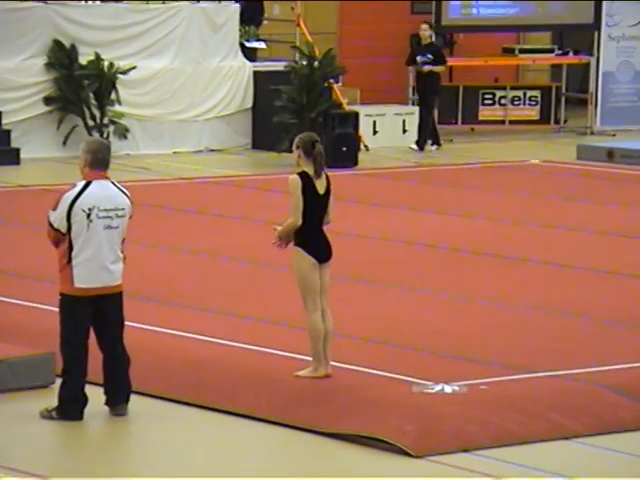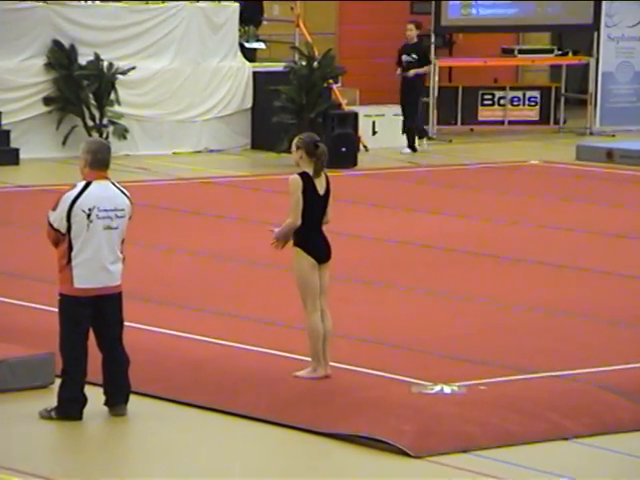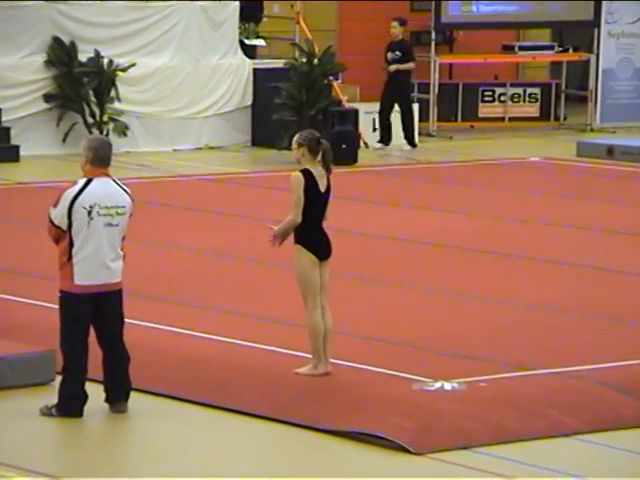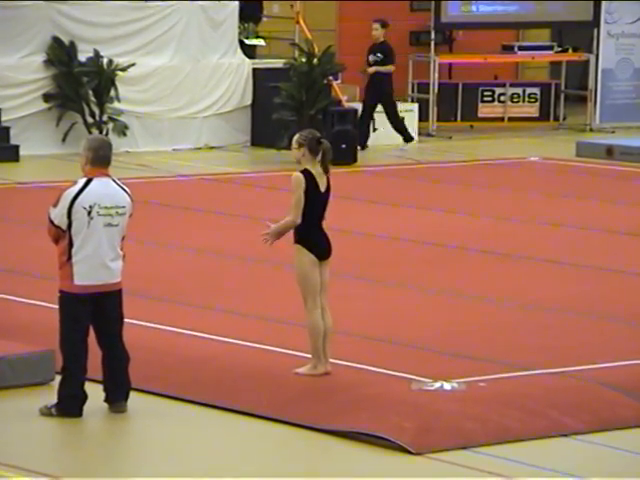
dt=0.2s
person 1, frame 1
left shoulder: (73, 197)
right shoulder: (123, 197)
left elbow: (54, 235)
left hip: (77, 284)
right hip: (111, 283)
left knee: (74, 348)
right knee: (113, 344)
left ankle: (70, 406)
right ankle: (119, 400)
person 1, frame 2
left shoulder: (73, 197)
right shoulder: (123, 197)
left elbow: (53, 236)
left hip: (77, 285)
right hip: (111, 284)
left knee: (74, 348)
right knee: (112, 344)
left ankle: (69, 407)
right ankle: (118, 400)
person 1, frame 3
left shoulder: (74, 194)
right shoulder: (124, 195)
left elbow: (54, 233)
left hip: (77, 282)
right hip: (111, 281)
left knee: (74, 345)
right knee: (113, 341)
left ankle: (70, 404)
right ankle: (118, 397)
person 1, frame 4
left shoulder: (74, 194)
right shoulder: (124, 195)
left elbow: (54, 233)
left hip: (77, 282)
right hip: (111, 281)
left knee: (74, 345)
right knee: (112, 341)
left ankle: (69, 404)
right ankle: (118, 397)
person 2, frame 1
left shoulder: (296, 180)
right shoulder: (325, 178)
left elbow: (296, 221)
right elbow: (327, 218)
left wrist: (283, 233)
left hip: (306, 248)
right hip: (323, 245)
left knee: (312, 309)
right knee: (323, 307)
left ankle: (317, 365)
right ankle: (325, 363)
person 2, frame 2
left shoulder: (297, 180)
right shoulder: (324, 178)
left elbow: (295, 220)
right elbow: (325, 218)
left wrist: (281, 234)
left hip: (306, 248)
right hip: (323, 245)
left knee: (311, 309)
right knee: (322, 307)
left ankle: (316, 366)
right ankle: (324, 363)
person 2, frame 3
left shoulder: (299, 177)
right shoulder: (324, 176)
left elbow: (296, 218)
left wrist: (279, 231)
right wrist: (288, 231)
left hip: (307, 245)
right hip: (323, 242)
left knee: (312, 306)
right knee: (322, 304)
left ankle: (317, 363)
right ankle: (324, 360)
person 2, frame 4
left shoulder: (300, 178)
right shoulder: (324, 176)
left elbow: (296, 218)
left wrist: (277, 230)
right wrist: (283, 229)
left hip: (306, 245)
right hip: (323, 242)
left knee: (312, 307)
right knee: (322, 305)
left ankle: (317, 362)
right ankle: (324, 360)
person 3, frame 1
left shoulder: (436, 48)
right shoulder: (416, 49)
left elbow: (442, 68)
right elbow: (411, 66)
left wrist: (430, 68)
right wrist: (413, 70)
left hip: (432, 85)
right hip: (420, 85)
left knee: (426, 113)
right knee: (426, 113)
left ankle: (420, 143)
right ankle: (436, 141)
person 3, frame 2
left shoulder: (421, 48)
right shoulder: (403, 48)
left elbow: (427, 68)
left wrist: (415, 71)
right wrist: (399, 71)
left hip: (417, 85)
right hip: (405, 84)
left knee: (412, 114)
right knee: (407, 113)
left ankle: (411, 145)
right ankle: (422, 133)
person 3, frame 3
left shoulder: (405, 45)
right shoulder: (390, 45)
left elbow: (412, 65)
left wrist: (397, 66)
right wrist: (386, 68)
left hip: (403, 83)
right hip: (391, 81)
left knee: (406, 112)
right knee: (384, 111)
left ankle: (411, 142)
right ankle: (384, 140)
person 3, frame 4
left shoulder: (387, 47)
right shoulder: (372, 48)
left elbow: (391, 68)
left wrist: (375, 69)
right wrist: (367, 70)
left hip: (385, 86)
right hip: (373, 84)
left knee: (392, 114)
right knee: (366, 113)
left ankle: (407, 137)
right ankle: (361, 142)
